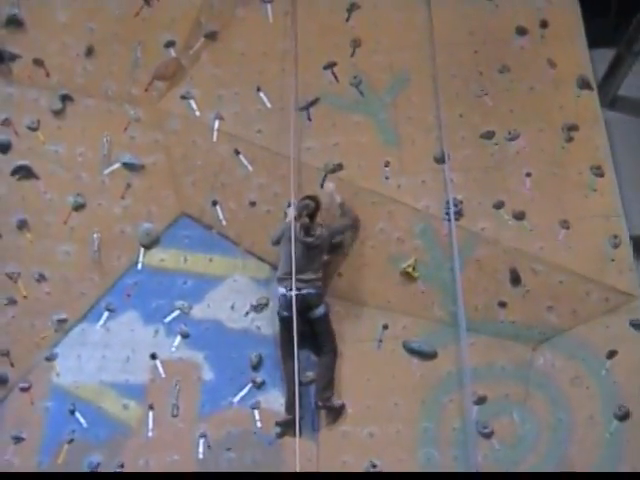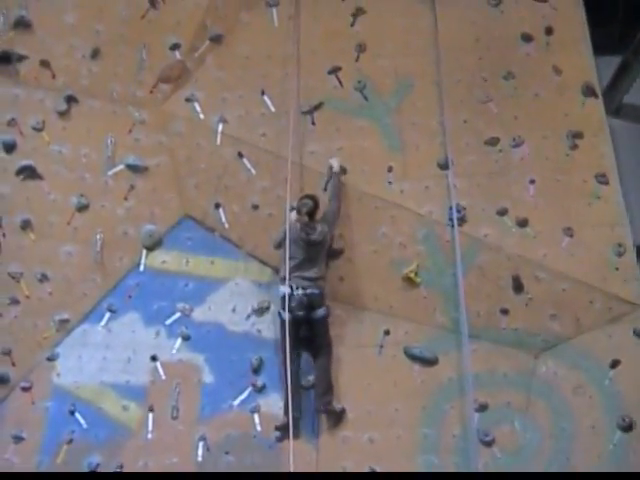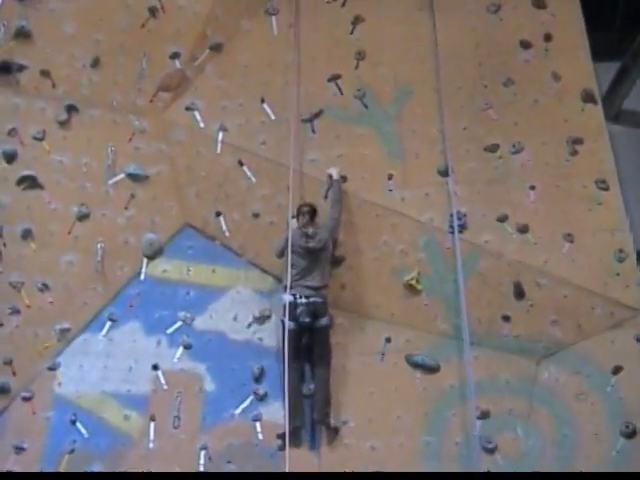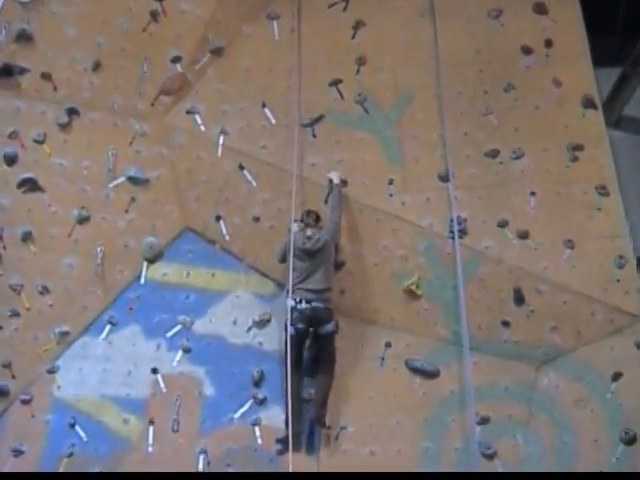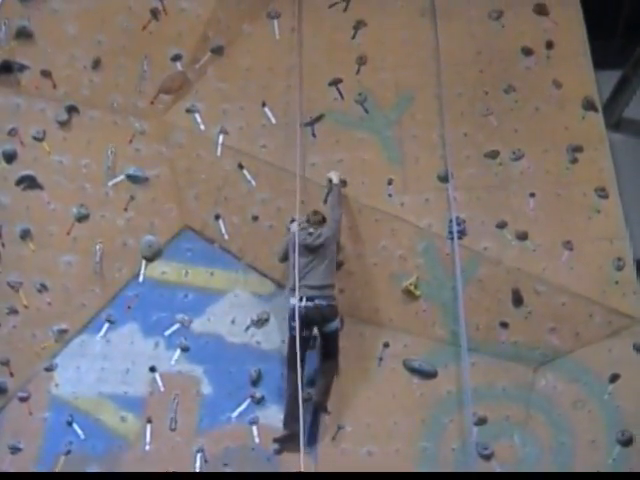
dt=0.2s
person 1, frame 1
left shoulder: (289, 227)
right shoulder: (325, 234)
left elbow: (274, 240)
right elbow: (353, 222)
left wrist: (288, 219)
right wrist: (338, 201)
left hip: (288, 297)
right hip: (313, 297)
left knee: (289, 356)
right knee: (327, 351)
left ankle: (292, 412)
right ankle: (324, 397)
person 1, frame 2
left shoulder: (291, 229)
right shoulder: (325, 229)
left elbow: (276, 244)
right elbow: (335, 201)
right wrist: (336, 172)
left hip: (291, 296)
right hip: (315, 296)
left knee: (291, 356)
right knee: (323, 353)
left ankle: (292, 416)
right ankle: (325, 403)
person 1, frame 3
left shoulder: (292, 237)
right shoulder: (327, 235)
left elbow: (278, 253)
right elbow: (335, 208)
right wrist: (336, 180)
left hip: (295, 305)
right hip: (319, 305)
left knee: (293, 365)
right knee: (321, 364)
left ankle: (295, 425)
right ankle: (323, 416)
person 1, frame 4
left shoulder: (292, 241)
right shoulder: (328, 237)
left elbow: (280, 258)
right elbow: (335, 212)
right wrist: (336, 184)
left hip: (297, 309)
right hip: (322, 309)
left knee: (294, 370)
right knee: (325, 365)
left ankle: (293, 431)
right ankle: (319, 413)
person 1, frame 5
left shoulder: (294, 239)
right shoulder: (330, 235)
left elbow: (281, 257)
right elbow: (335, 211)
right wrist: (336, 184)
left hip: (300, 307)
right hip: (326, 307)
left knee: (294, 370)
right knee: (330, 355)
left ankle: (291, 430)
right ankle: (321, 396)
